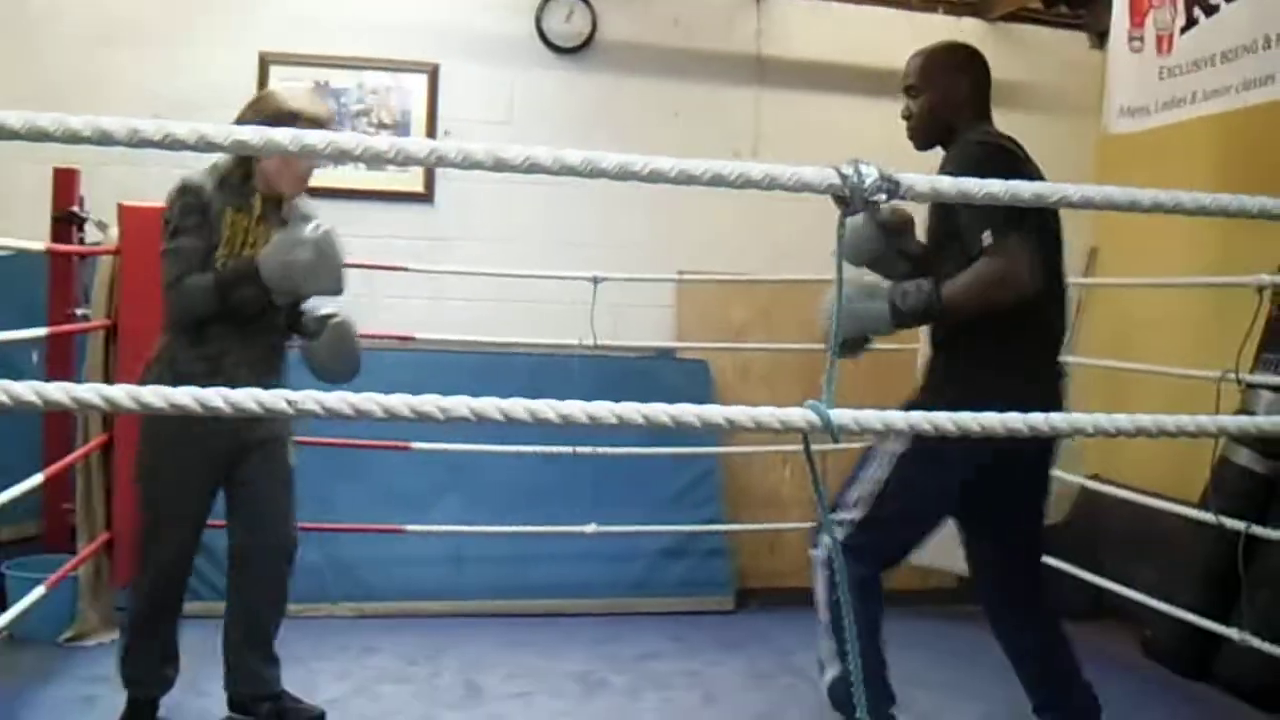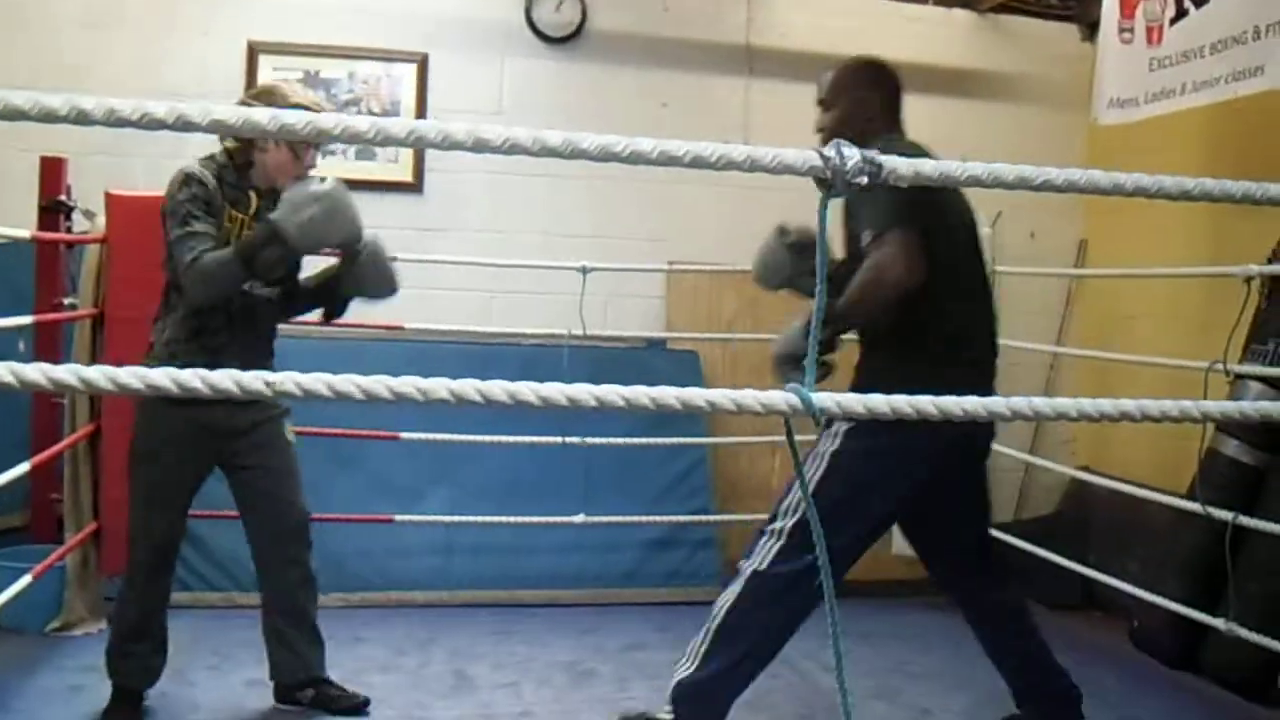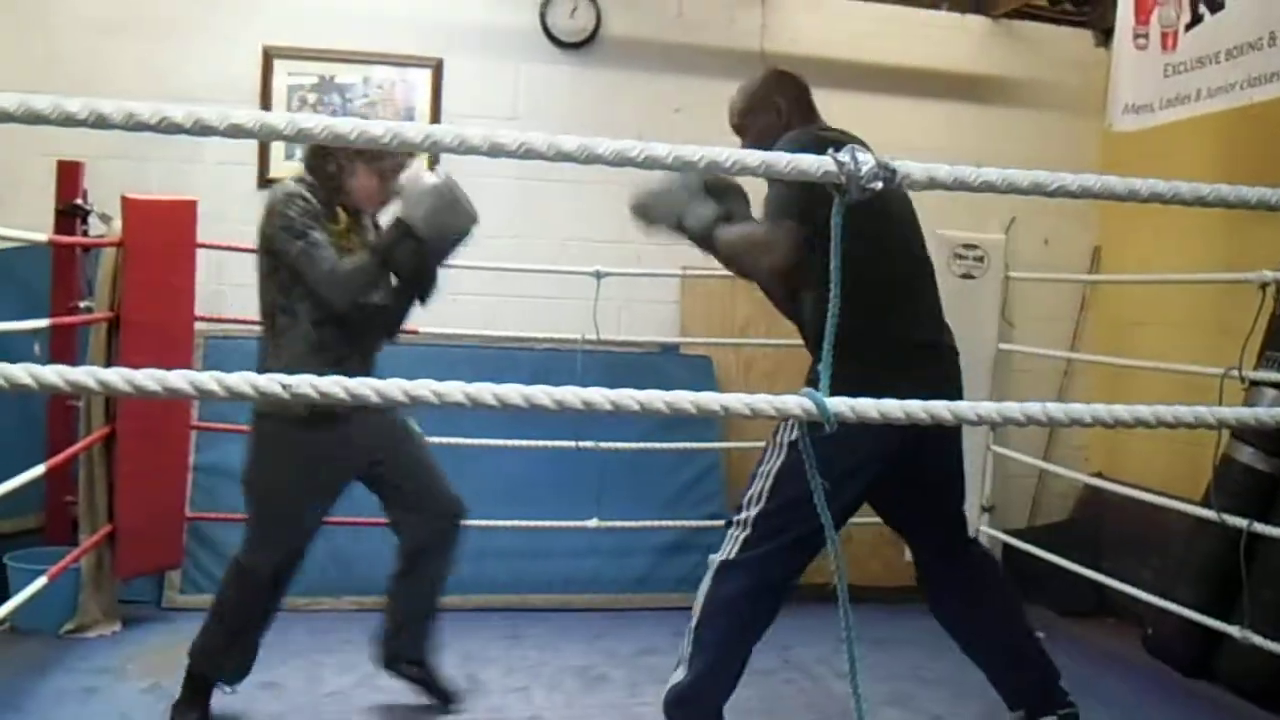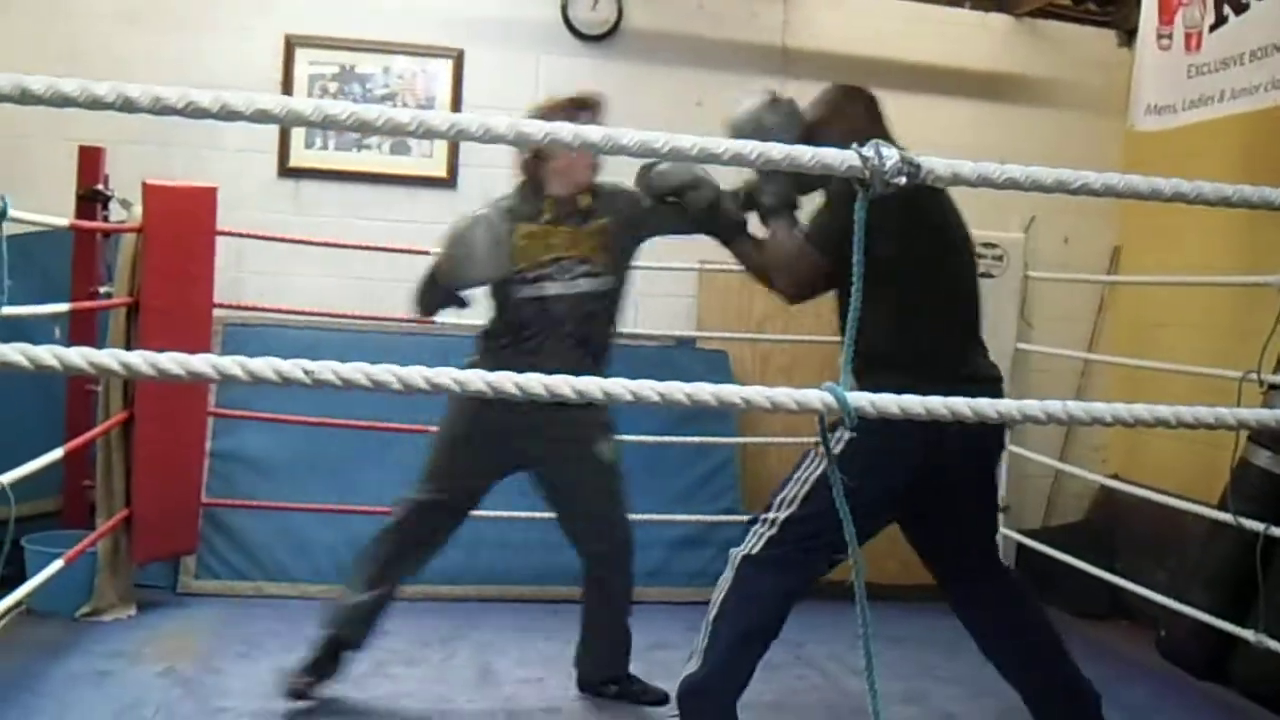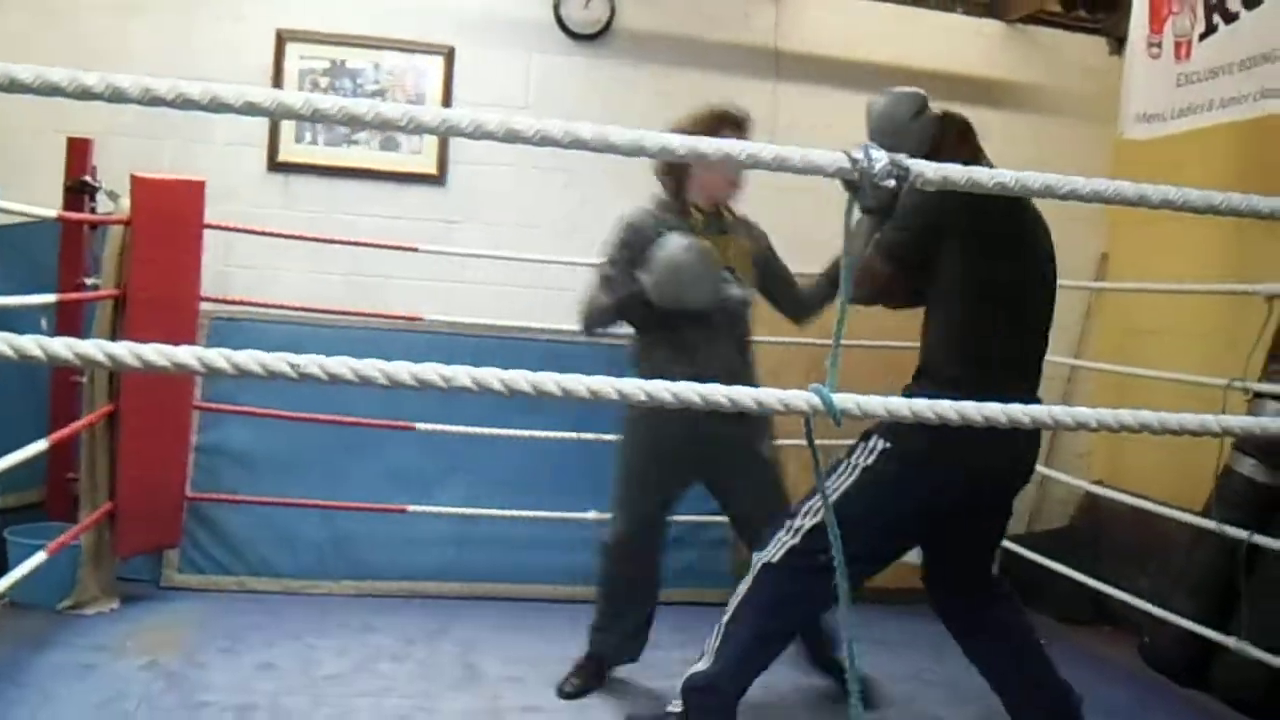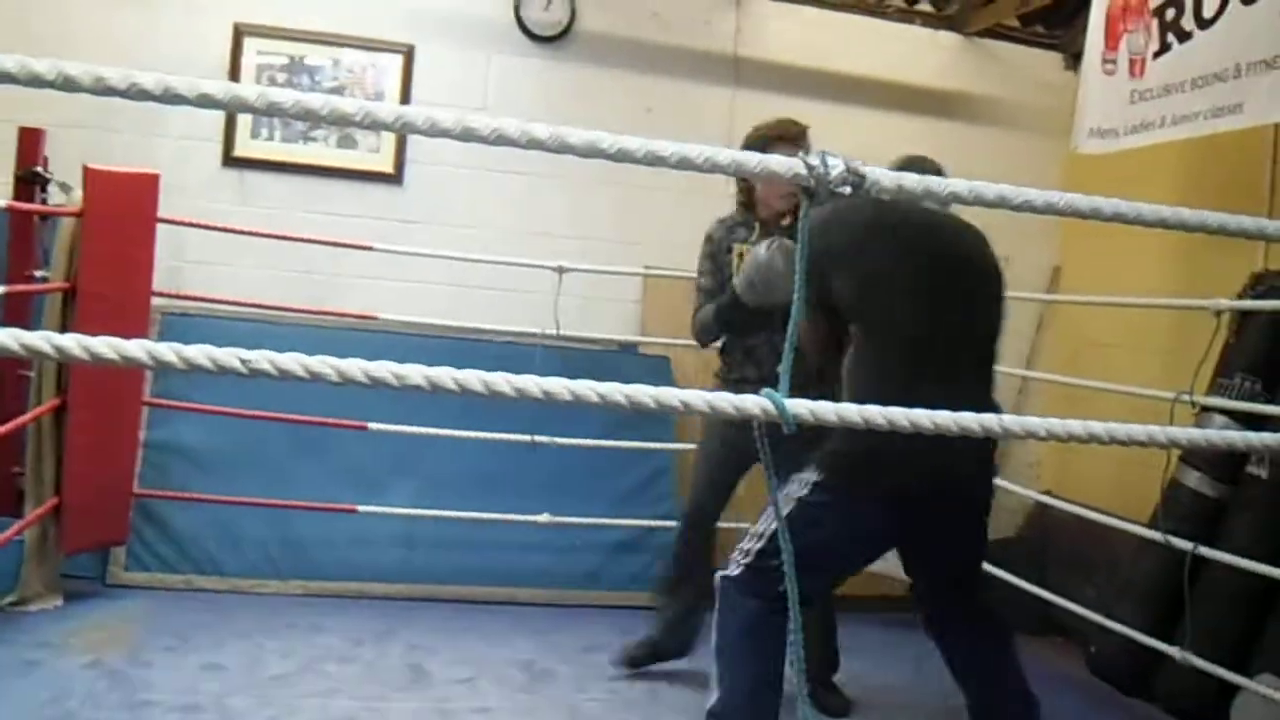
dt=0.3s
person 1, frame 1
left shoulder: (979, 157)
right shoulder: (1002, 165)
left elbow: (1013, 277)
left wrist: (899, 300)
right wrist: (908, 257)
left hip: (968, 401)
right hip: (1027, 405)
left knee: (846, 548)
right knee: (1010, 577)
person 1, frame 2
right shoulder: (927, 177)
left elbow: (899, 269)
left wrist: (821, 324)
right wrist: (826, 276)
left hip: (902, 404)
right hip: (961, 403)
left knee: (784, 560)
right knee: (969, 569)
person 1, frame 3
left shoulder: (807, 154)
left elbow: (776, 258)
left wrist: (699, 219)
right wrist: (730, 218)
left hip: (860, 392)
right hip: (928, 384)
left knee: (748, 564)
right knee: (949, 551)
person 1, frame 4
right shoulder: (913, 189)
left elbow: (795, 278)
right elbow: (804, 277)
left wrist: (774, 204)
right wrist: (730, 225)
left hip: (901, 411)
right hip: (966, 412)
left knee: (768, 561)
right knee: (976, 575)
person 1, frame 5
left shoulder: (946, 196)
right shoulder: (1022, 218)
left elbow: (871, 282)
left hip: (939, 435)
right hip: (1006, 442)
left knee: (795, 564)
right knee: (967, 591)
person 1, frame 6
left shoulder: (839, 223)
right shoulder: (970, 243)
left elbow: (817, 348)
left hip: (873, 451)
right hip: (964, 454)
left knee: (753, 586)
right knee: (960, 607)
person 2, frame 1
left shoulder: (298, 220)
right shoulder: (199, 195)
right elbow: (181, 298)
left wrist: (318, 330)
right wrist: (259, 275)
left hip: (260, 412)
right hip: (184, 410)
left knee: (270, 550)
right knee: (165, 556)
person 2, frame 2
left shoulder: (286, 205)
right shoulder: (197, 187)
right elbow: (198, 280)
left wrist: (339, 280)
right wrist: (279, 238)
left hip: (253, 401)
right hip: (179, 396)
left knee: (286, 533)
right knee: (153, 543)
person 2, frame 3
left shoulder: (355, 224)
right shoulder: (291, 205)
right elbow: (338, 290)
left wrist: (418, 270)
right wrist: (407, 238)
left hip: (361, 407)
right hip: (298, 416)
left knee: (437, 518)
right knee: (268, 561)
left ankle: (406, 647)
person 2, frame 4
left shoulder: (616, 207)
right shoulder: (506, 215)
left elbow: (686, 216)
right elbow: (429, 303)
right wrist: (448, 276)
left hip: (574, 413)
right hip: (495, 403)
left knee: (608, 542)
right knee: (425, 518)
left ankle: (605, 667)
right ankle: (338, 641)
person 2, frame 5
left shoulder: (745, 234)
right shoulder: (646, 228)
left elbow: (798, 305)
right elbow: (594, 315)
left wrist: (850, 265)
right wrist: (643, 295)
left hip: (731, 412)
right hip: (662, 414)
left knee: (775, 535)
right knee: (632, 536)
left ankle: (821, 650)
right ankle: (603, 652)
person 2, frame 6
right shoulder: (726, 235)
right elbow: (703, 325)
right wrist: (742, 297)
left hip: (806, 402)
right hip: (738, 401)
right knee: (697, 517)
left ankle: (820, 669)
right ankle: (674, 631)
